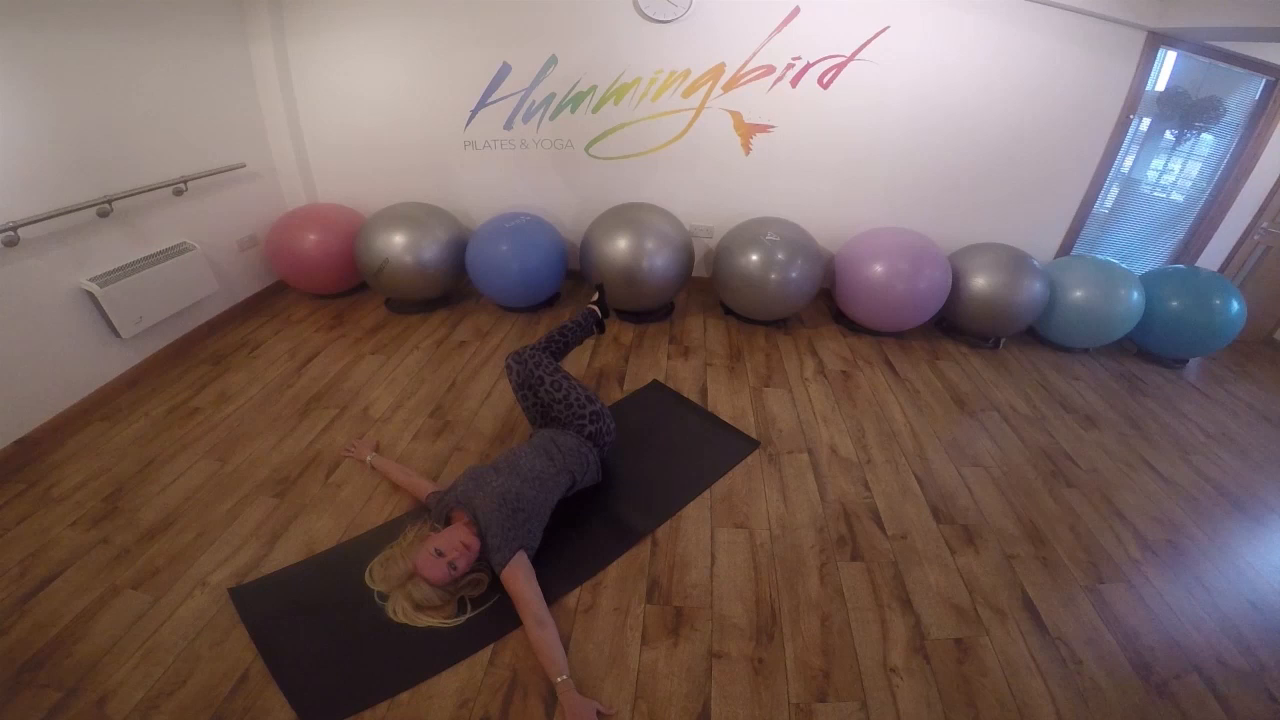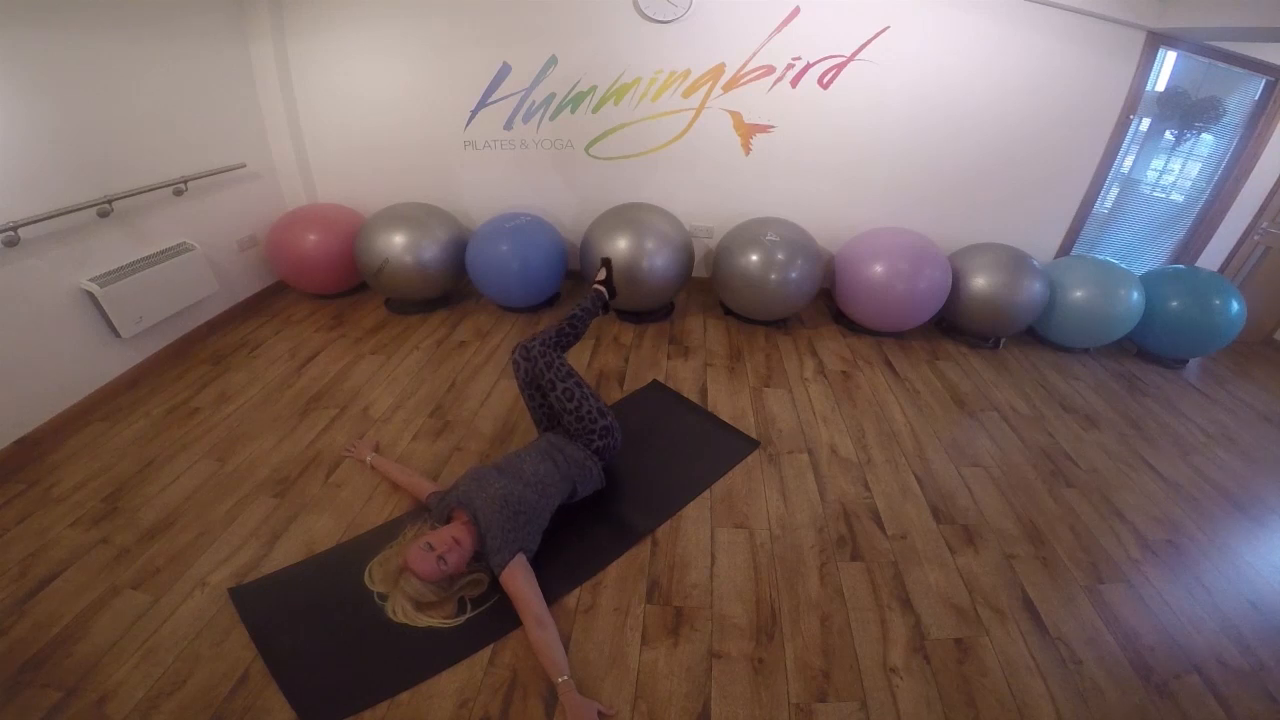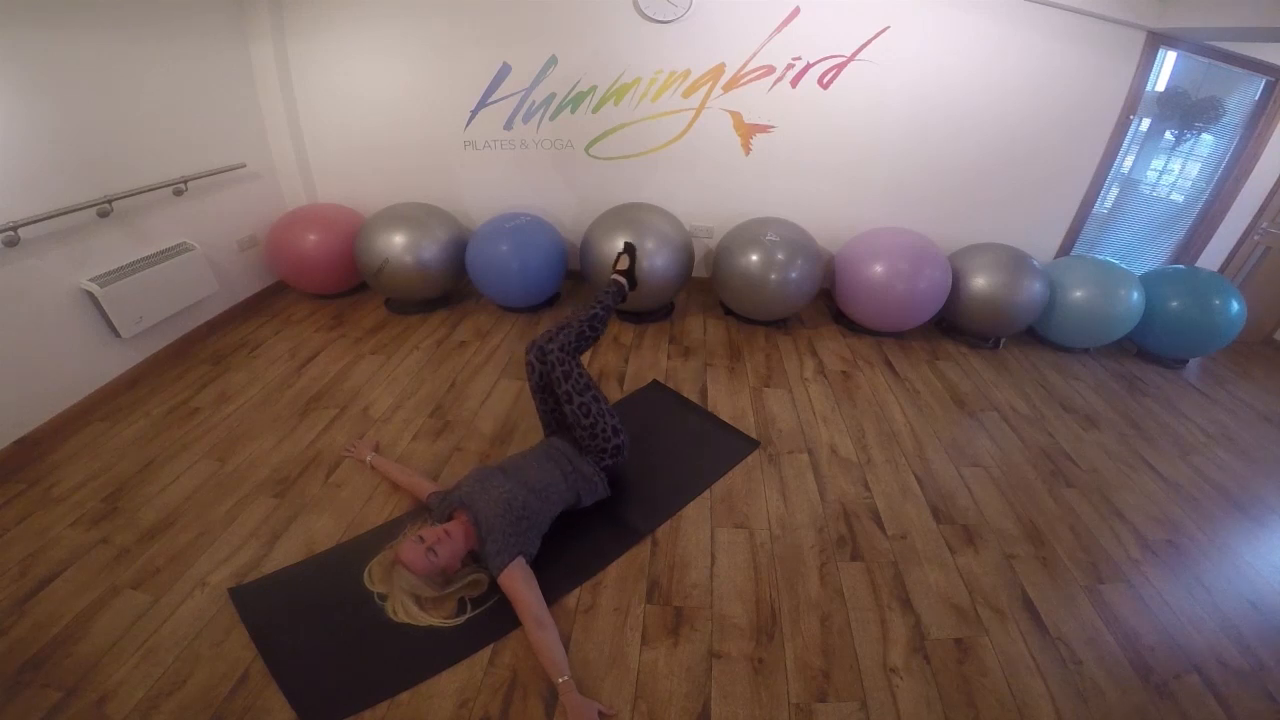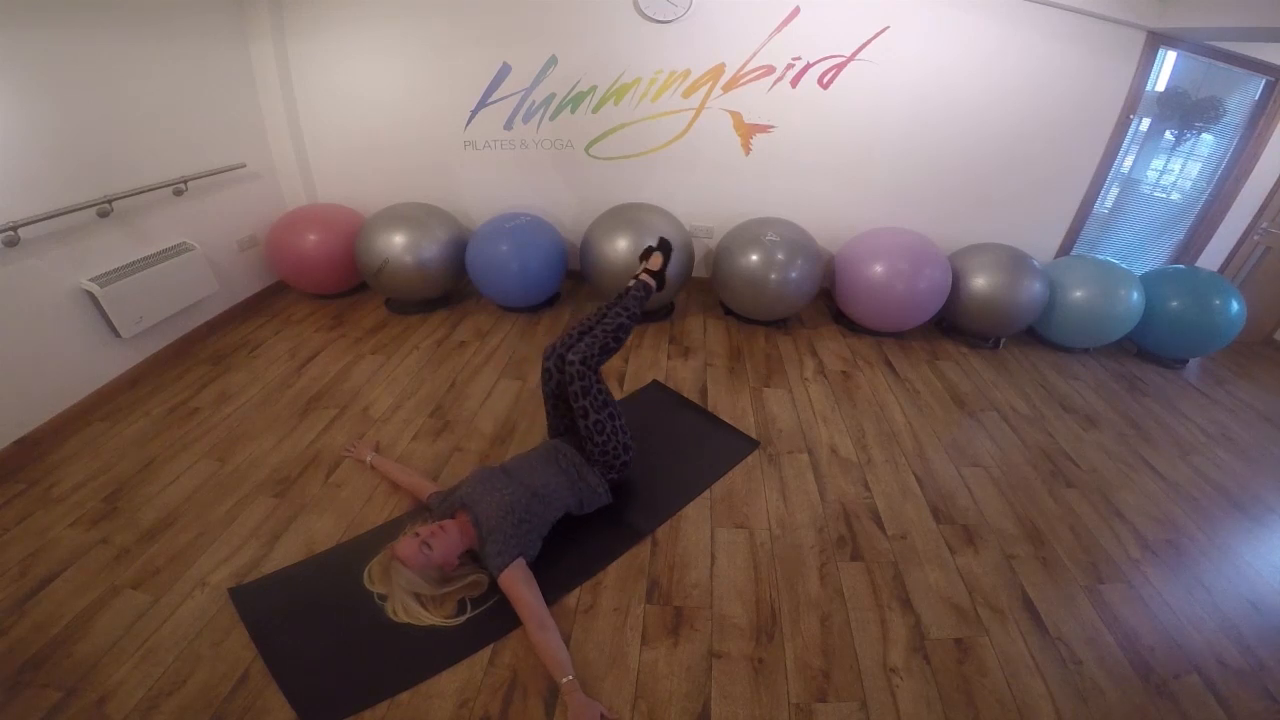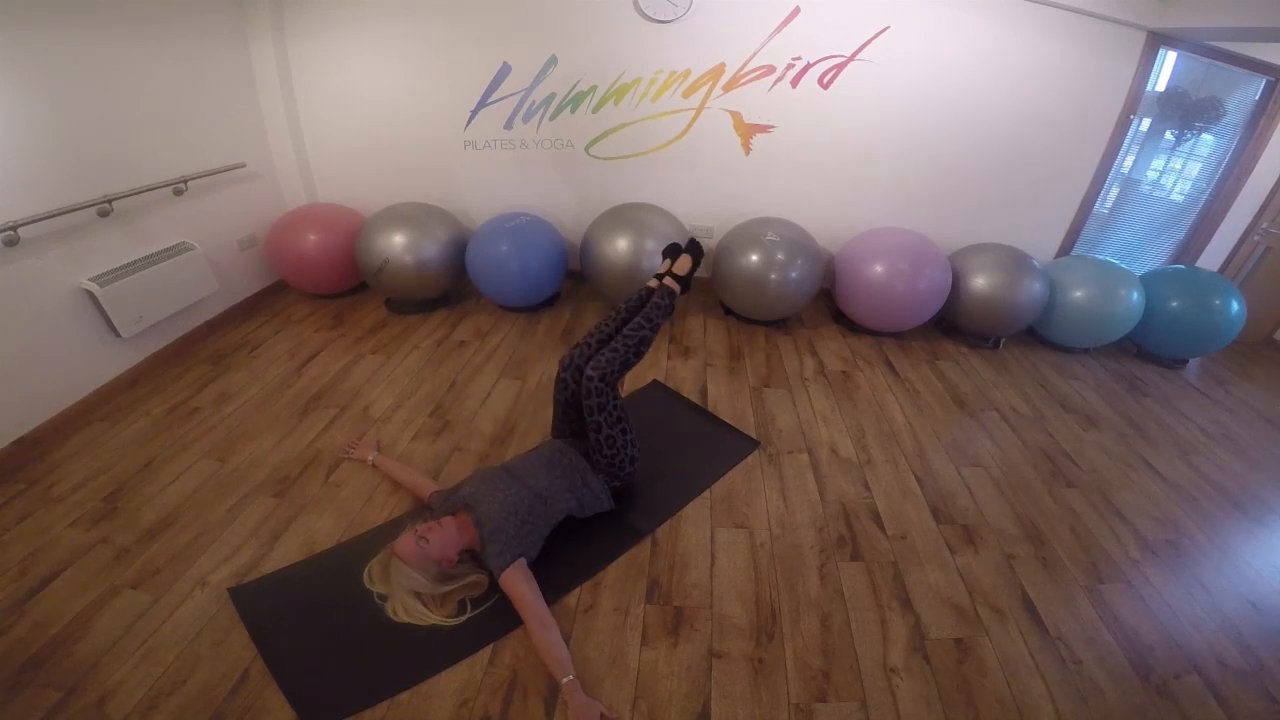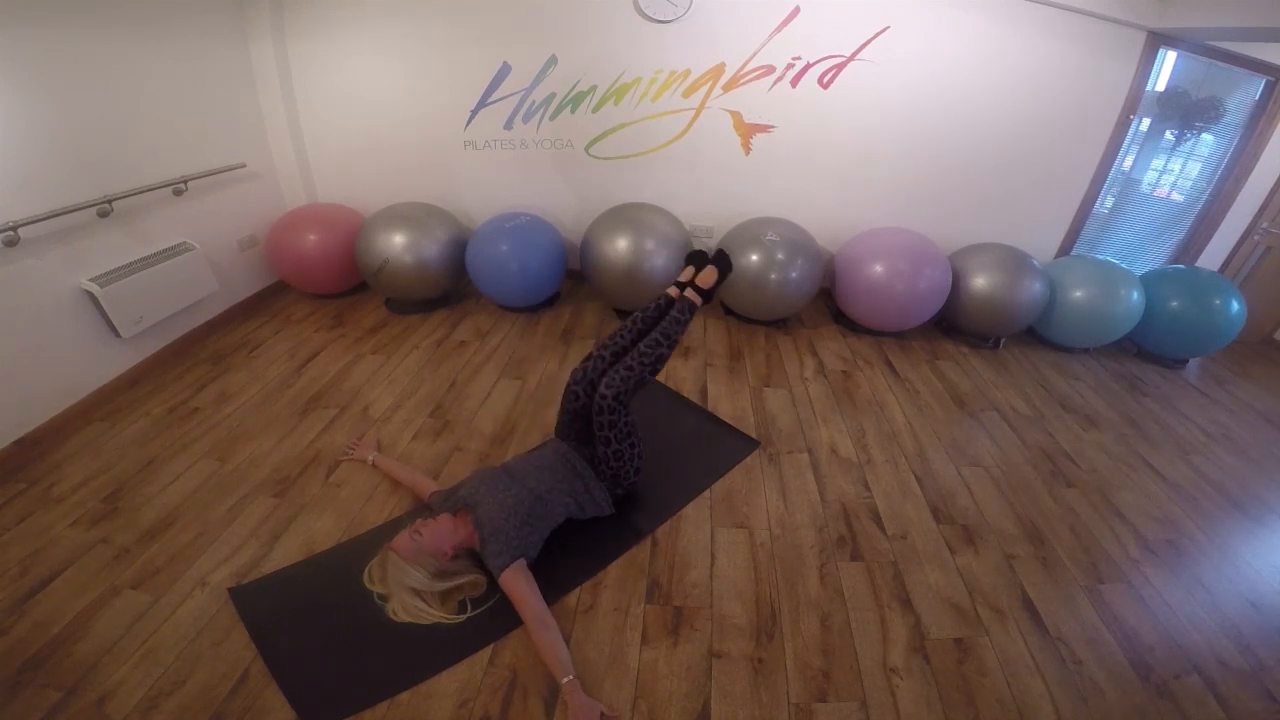
dt=0.4s
person 1, frame 1
left shoulder: (444, 509)
right shoulder: (498, 546)
left elbow: (413, 478)
right elbow: (537, 621)
left wrist: (370, 455)
left hip: (548, 441)
right hip: (582, 443)
left ankle: (594, 314)
right ankle: (595, 313)
person 1, frame 2
left shoulder: (444, 510)
right shoulder: (497, 547)
left elbow: (413, 477)
right elbow: (537, 621)
left wrist: (369, 456)
left hip: (552, 445)
right hip: (586, 452)
left knee: (527, 352)
left ankle: (601, 294)
right ankle: (600, 293)
person 1, frame 3
left shoulder: (447, 508)
right shoulder: (494, 549)
left elbow: (414, 478)
right elbow: (537, 622)
left wrist: (370, 457)
left hip: (557, 448)
right hip: (592, 461)
left knee: (542, 352)
right knee: (554, 354)
left ankle: (619, 283)
right ankle: (619, 283)
person 1, frame 4
left shoulder: (449, 508)
right shoulder: (495, 549)
left elbow: (415, 479)
right elbow: (539, 622)
left wrist: (371, 457)
left hip: (560, 451)
right hip: (596, 471)
left knee: (560, 358)
right knee: (577, 363)
left ankle: (641, 283)
right ankle: (648, 283)
person 1, frame 5
left shoulder: (449, 507)
right shoulder: (496, 549)
left elbow: (415, 478)
right elbow: (539, 621)
left wrist: (372, 455)
left hip: (562, 452)
right hip: (599, 475)
left knee: (576, 367)
right knee: (597, 375)
left ankle: (662, 283)
right ankle: (671, 288)
person 1, frame 6
left shoulder: (450, 506)
right shoulder: (496, 548)
left elbow: (416, 477)
right elbow: (540, 622)
left wrist: (372, 455)
left hip: (564, 451)
right hip: (601, 480)
left knee: (588, 380)
right knee: (611, 389)
left ankle: (680, 291)
right ankle: (693, 298)
